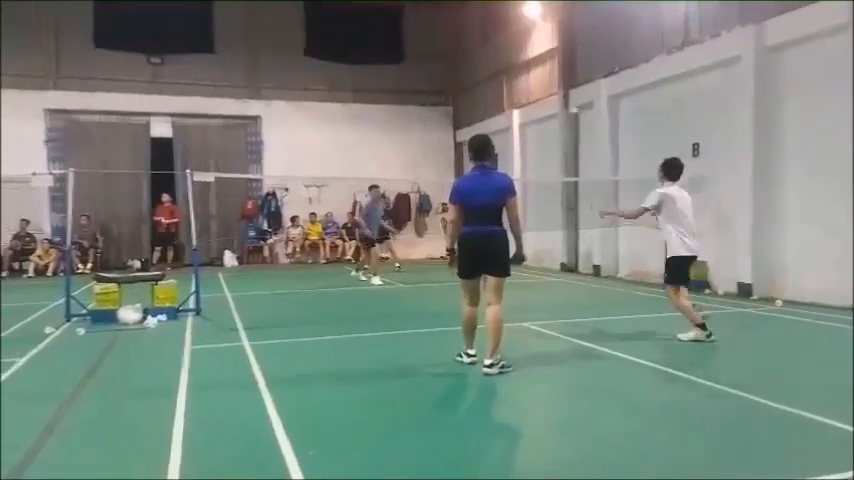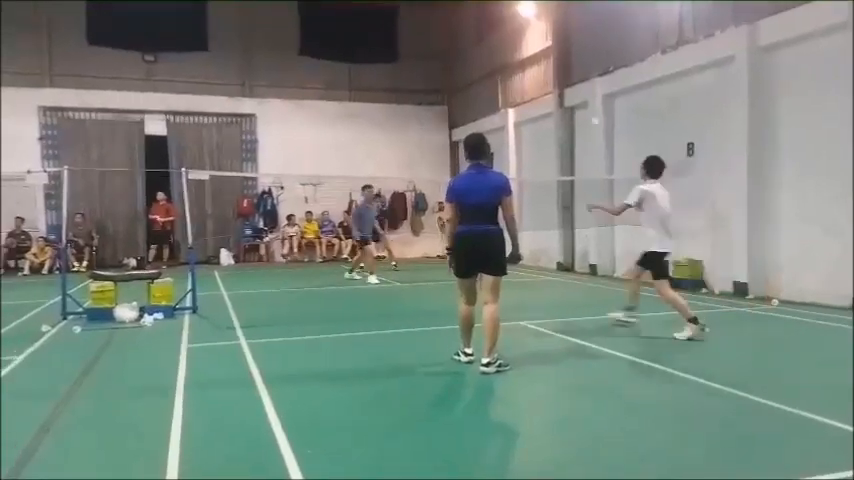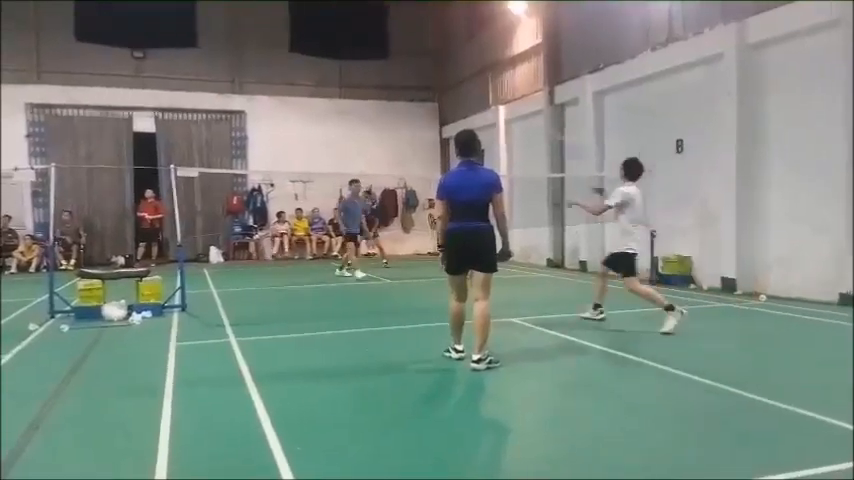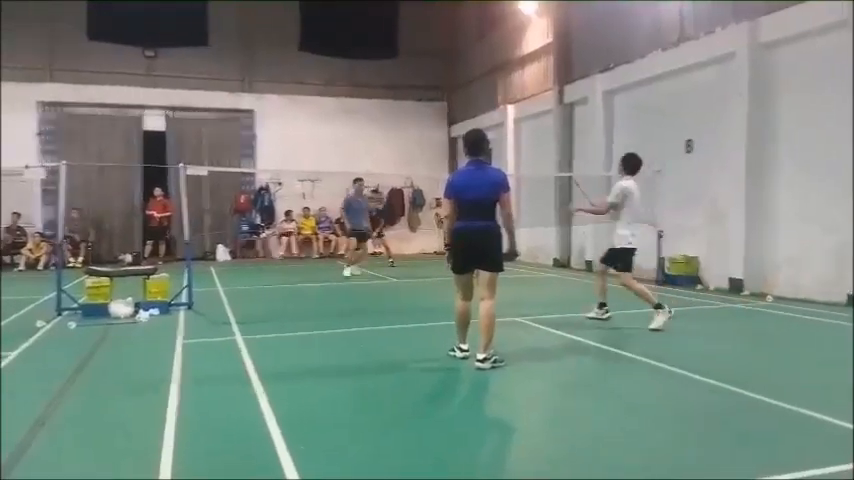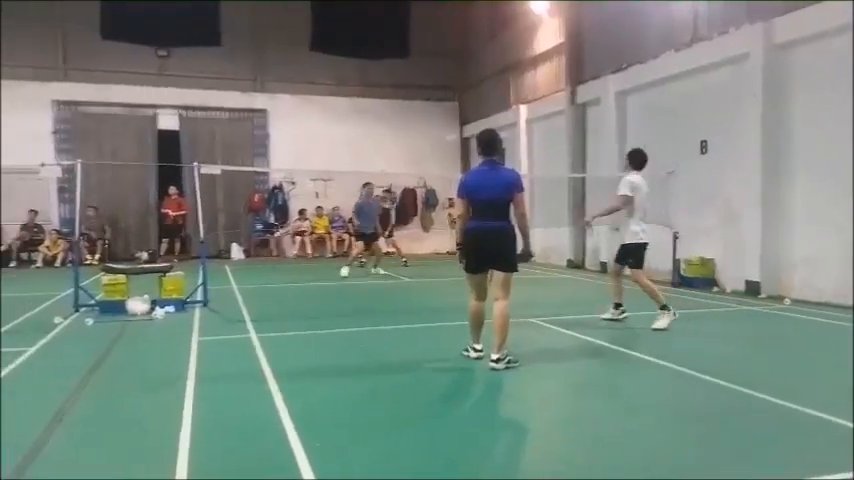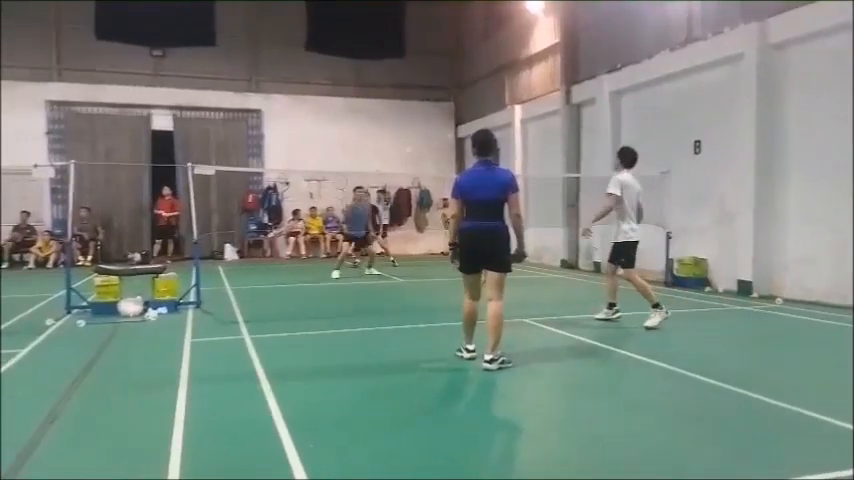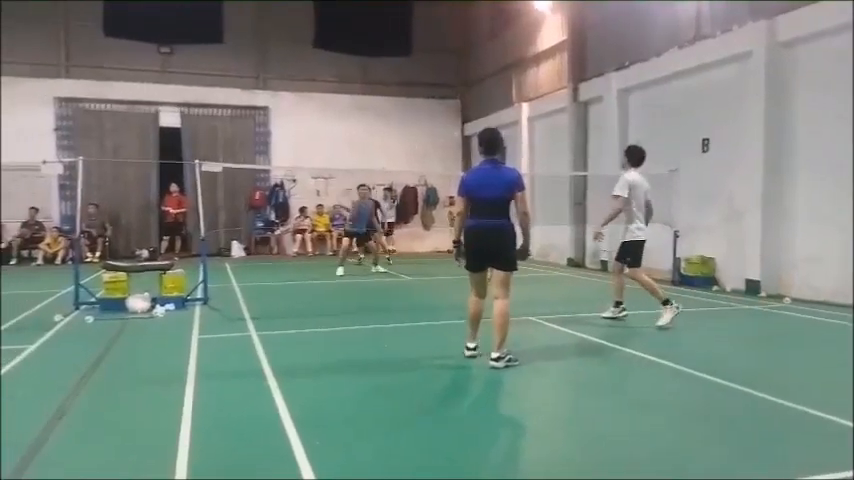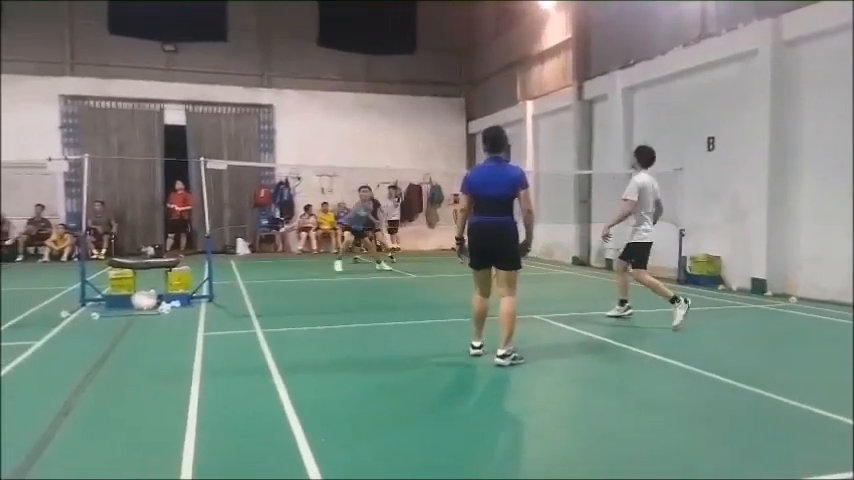
dt=0.1s
person 1, frame 1
left shoulder: (460, 184)
right shoulder: (504, 181)
left elbow: (454, 221)
right elbow: (514, 218)
left wrist: (450, 249)
right wrist: (519, 247)
left hip: (468, 243)
right hip: (495, 242)
left knee: (470, 301)
right knee: (494, 302)
left ankle: (469, 351)
right ankle: (492, 360)
person 1, frame 2
left shoulder: (456, 183)
right shoulder: (500, 180)
left elbow: (450, 220)
right elbow: (509, 217)
left wrist: (450, 249)
right wrist: (515, 247)
left hip: (464, 242)
right hip: (491, 241)
left knee: (466, 300)
right knee: (491, 301)
left ankle: (466, 350)
right ankle: (488, 359)
person 1, frame 3
left shoulder: (447, 180)
right shoulder: (490, 177)
left elbow: (442, 217)
right elbow: (500, 214)
left wrist: (442, 246)
right wrist: (505, 244)
left hip: (455, 239)
right hip: (482, 238)
left knee: (457, 297)
right knee: (482, 298)
left ankle: (456, 347)
right ankle: (479, 355)
person 1, frame 4
left shoulder: (455, 179)
right shoulder: (498, 177)
left elbow: (449, 216)
right elbow: (507, 214)
left wrist: (448, 245)
right wrist: (512, 243)
left hip: (462, 238)
right hip: (488, 238)
left knee: (463, 296)
right knee: (487, 298)
left ankle: (461, 346)
right ankle: (484, 354)
person 1, frame 5
left shoulder: (467, 178)
right shoulder: (512, 177)
left elbow: (461, 215)
right elbow: (521, 214)
left wrist: (460, 244)
right wrist: (526, 244)
left hip: (475, 238)
right hip: (502, 238)
left knee: (477, 296)
right knee: (501, 298)
left ankle: (475, 346)
right ankle: (498, 355)
person 1, frame 6
left shoulder: (462, 179)
right shoulder: (506, 177)
left elbow: (455, 215)
right elbow: (516, 214)
left wrist: (452, 244)
right wrist: (521, 245)
left hip: (469, 238)
right hip: (496, 238)
left knee: (470, 296)
right knee: (495, 298)
left ankle: (468, 346)
right ankle: (491, 355)
person 1, frame 7
left shoulder: (468, 177)
right shoulder: (512, 176)
left elbow: (461, 213)
right elbow: (523, 212)
left wrist: (457, 241)
right wrist: (526, 242)
left hip: (475, 236)
right hip: (502, 236)
left knee: (476, 294)
right knee: (501, 296)
left ankle: (471, 344)
right ankle: (498, 353)
person 1, frame 8
left shoulder: (472, 175)
right shoulder: (516, 174)
left elbow: (464, 209)
right elbow: (527, 210)
left wrist: (459, 238)
right wrist: (528, 238)
left hip: (478, 233)
right hip: (505, 233)
left knee: (481, 292)
right knee: (507, 294)
left ankle: (476, 342)
right ankle: (504, 350)
person 2, frame 1
left shoulder: (661, 193)
right shoulder: (684, 195)
left elbow: (635, 214)
left wrist: (610, 212)
left hip: (678, 250)
right hip: (690, 249)
left knee: (674, 292)
right knee: (680, 288)
left ankle: (701, 329)
right ankle: (698, 322)
person 2, frame 2
left shoulder: (642, 190)
right shoulder: (663, 192)
left elbow: (617, 210)
left wrist: (598, 206)
left hip: (656, 247)
right hip: (660, 245)
left knee: (663, 289)
right knee: (636, 274)
left ankle: (694, 324)
right ankle: (629, 312)
person 2, frame 3
left shoulder: (623, 191)
right shoulder: (635, 192)
left elbow: (598, 211)
left wrist: (578, 203)
left hip: (627, 247)
right hip: (625, 245)
left knee: (632, 285)
right knee: (601, 272)
left ankle: (672, 311)
right ankle: (597, 310)
person 2, frame 4
left shoulder: (622, 185)
right shoulder: (633, 187)
left elbow: (604, 209)
left wrist: (581, 209)
left hip: (624, 242)
right hip: (621, 241)
left knee: (626, 281)
right knee: (601, 270)
left ankle: (661, 309)
right ankle: (602, 308)
person 2, frame 5
left shoulder: (629, 180)
right shoulder: (641, 182)
left elbow: (619, 205)
left wrist: (596, 215)
left hip: (635, 238)
right hip: (631, 237)
left knee: (638, 276)
right knee: (615, 270)
left ankle: (665, 310)
right ankle: (618, 309)
person 2, frame 6
left shoulder: (618, 178)
right shoulder: (634, 183)
left elbow: (611, 204)
right elbow: (639, 212)
left wrist: (590, 223)
left hip: (626, 235)
right hip: (623, 235)
left knee: (630, 275)
right knee: (610, 270)
left ankle: (657, 309)
right ankle: (611, 308)
person 2, frame 7
left shoulder: (626, 178)
right shoulder: (642, 181)
left elbow: (619, 207)
right elbow: (650, 210)
left wrist: (601, 226)
left hip: (633, 235)
right hip: (631, 234)
left knee: (636, 274)
right knee: (617, 269)
left ankle: (669, 305)
right ankle: (618, 307)
person 2, frame 8
left shoulder: (637, 181)
right shoulder: (651, 181)
left elbow: (628, 210)
right elbow: (659, 209)
left wrist: (608, 226)
left hip: (640, 235)
right hip: (638, 235)
left knee: (640, 275)
right knee: (620, 267)
left ankle: (678, 301)
right ankle: (623, 306)
